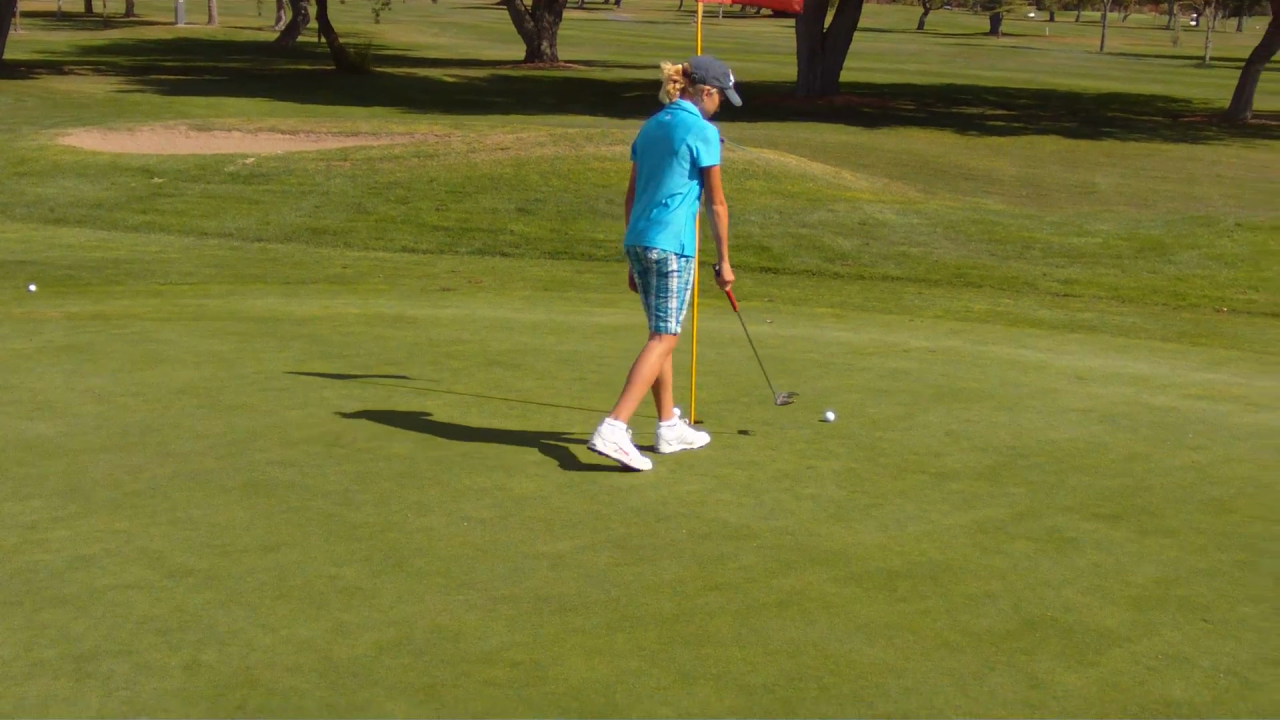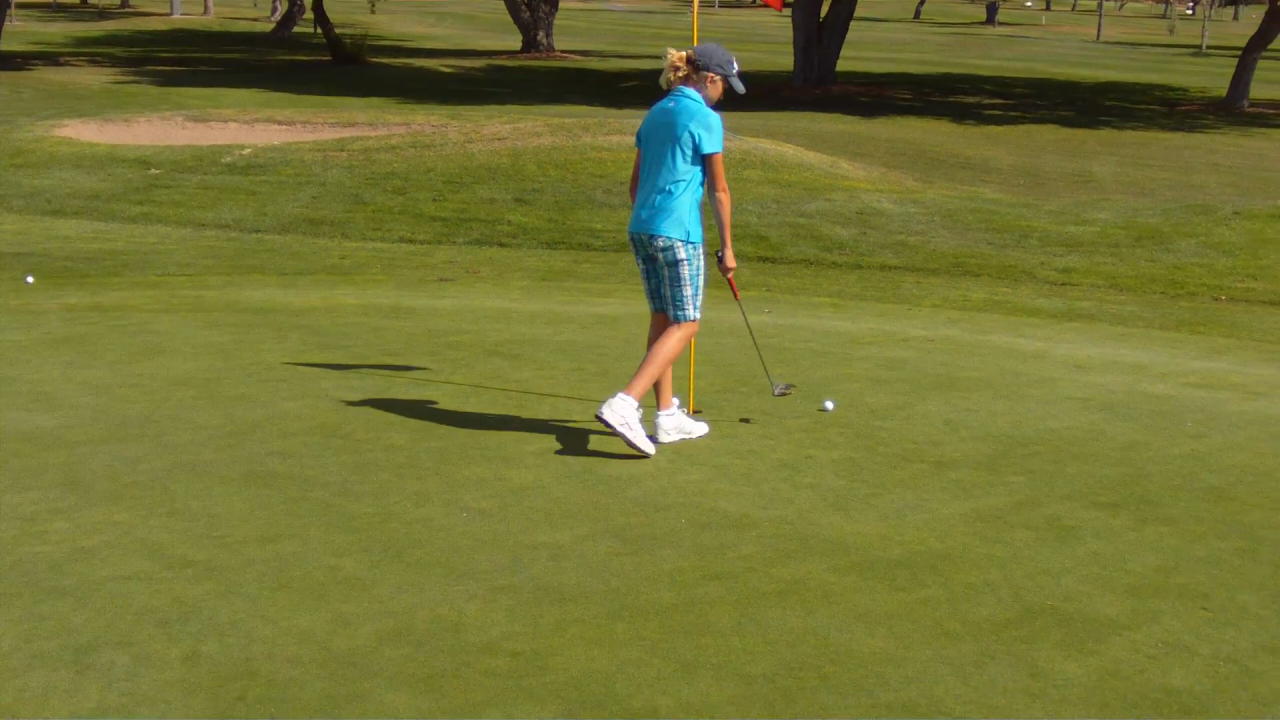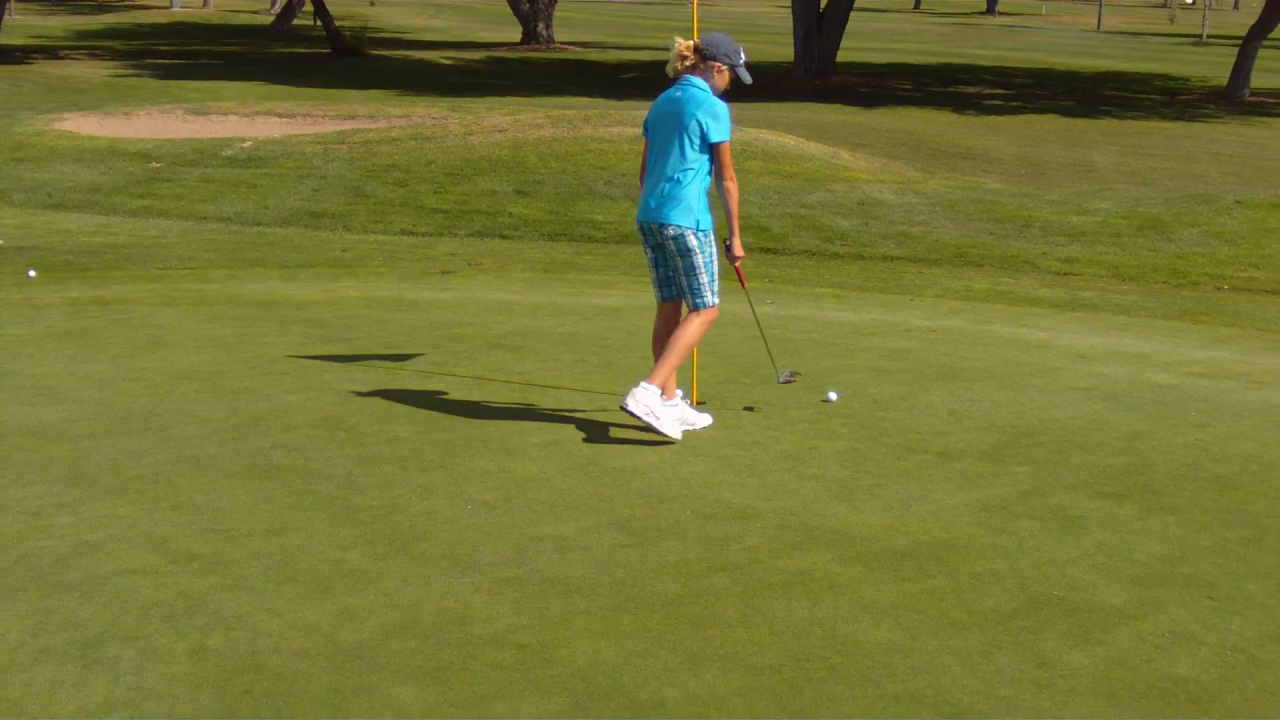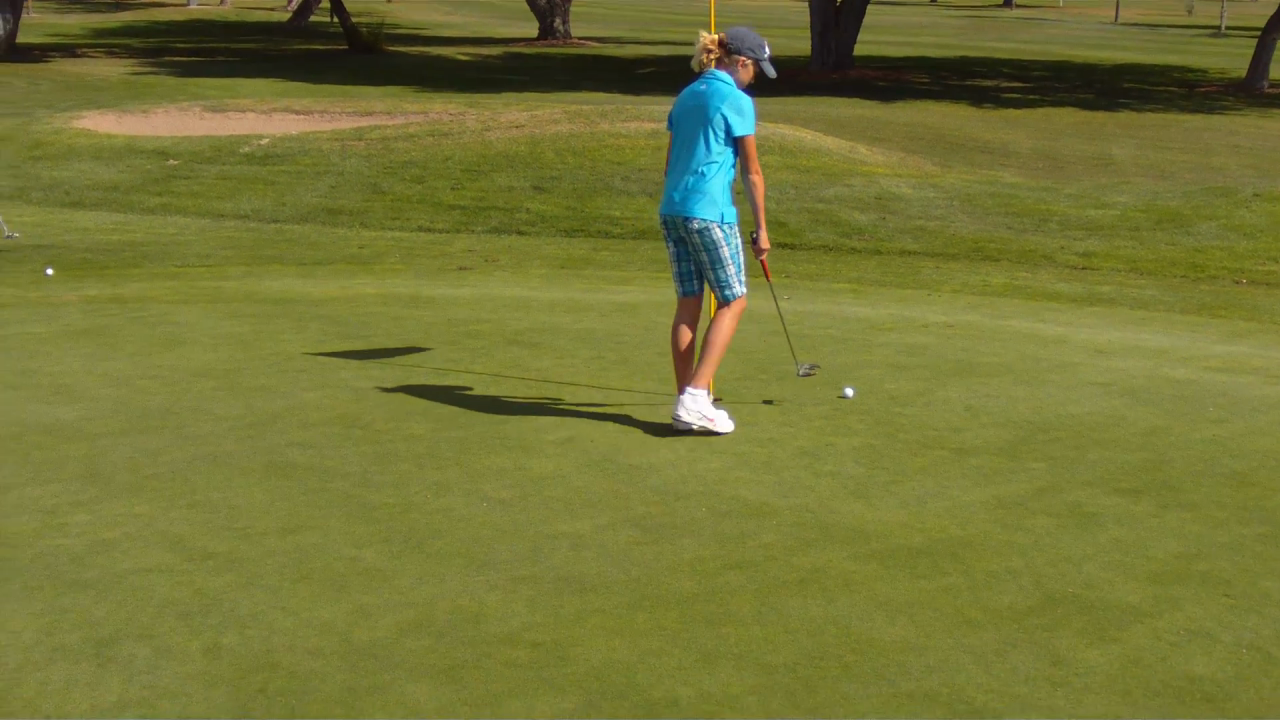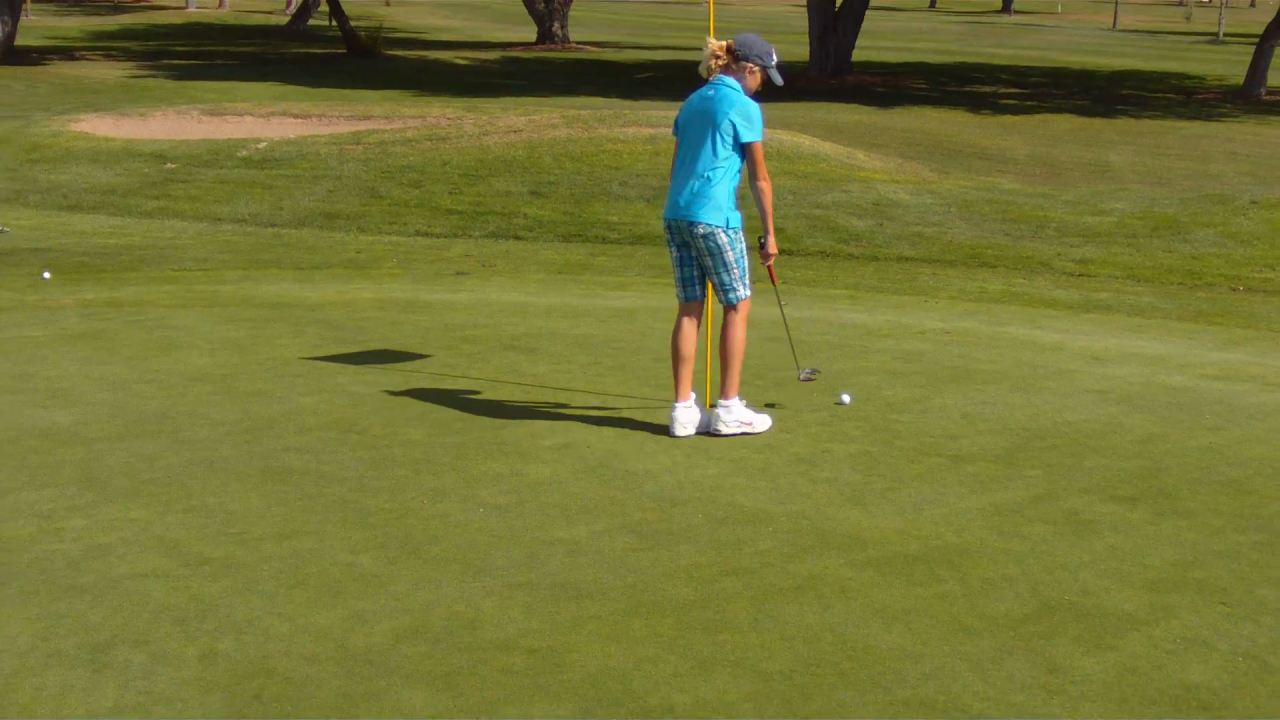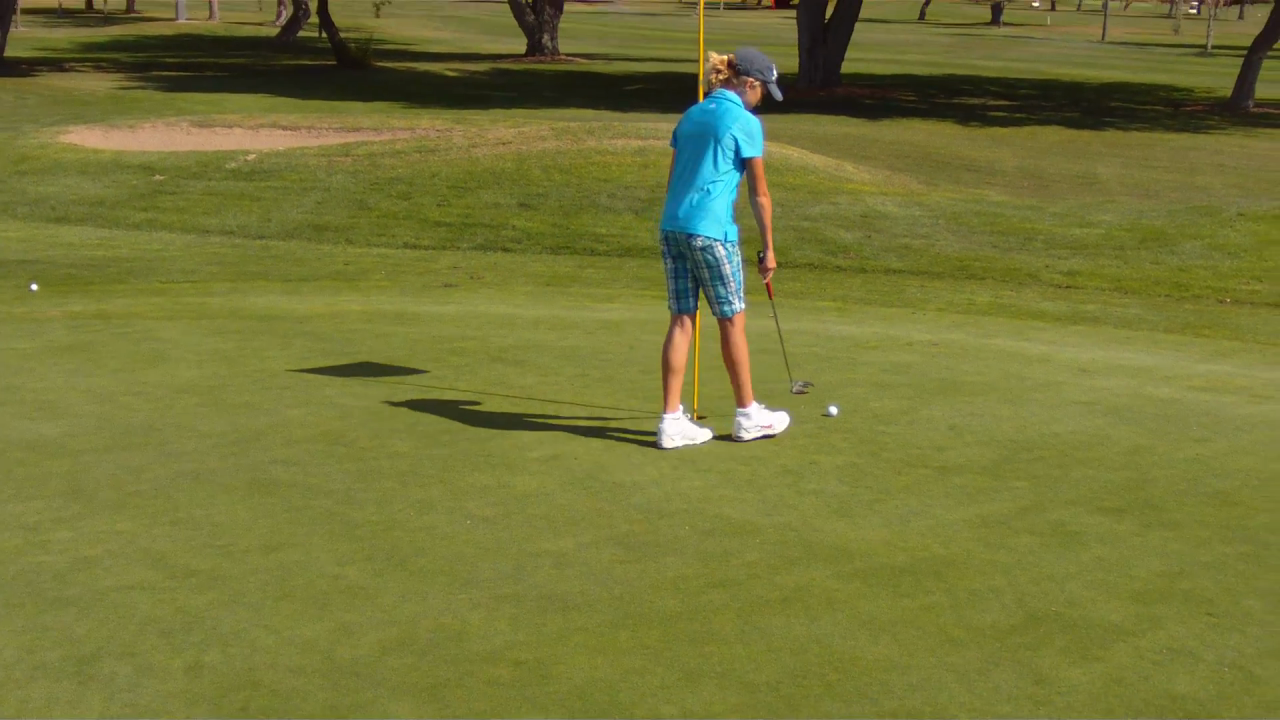
dt=0.1s
person 1, frame 1
left shoulder: (652, 126)
right shoulder: (703, 131)
right elbow: (716, 202)
right wrist: (724, 260)
left hip: (638, 240)
right hip: (671, 245)
left knee: (662, 332)
right knee: (664, 338)
left ankle: (669, 426)
right ankle: (613, 428)
person 1, frame 2
left shoulder: (656, 113)
right shoulder: (705, 118)
right elbow: (719, 189)
right wrist: (727, 246)
left hip: (642, 227)
right hip: (677, 232)
left knee: (664, 320)
right knee: (683, 325)
left ankle: (667, 415)
right ankle: (624, 403)
person 1, frame 3
left shoulder: (663, 103)
right shoulder: (712, 107)
right elbow: (726, 178)
right wrist: (735, 236)
left hip: (649, 216)
right hip: (686, 220)
left knee: (670, 308)
right knee: (704, 311)
left ankle: (673, 404)
right ankle: (648, 392)
person 1, frame 4
left shoulder: (687, 96)
right shoulder: (737, 101)
right elbow: (752, 172)
right wrist: (762, 228)
left hip: (672, 210)
right hip: (710, 213)
left knee: (689, 304)
right knee: (733, 302)
left ankle: (689, 401)
right ankle: (694, 395)
person 1, frame 5
left shoulder: (693, 102)
right shoulder: (744, 108)
right elbow: (759, 178)
right wrist: (769, 233)
left hip: (676, 215)
right hip: (714, 218)
left knee: (689, 310)
right knee: (737, 308)
left ankle: (683, 408)
right ankle: (728, 407)
person 1, frame 6
left shoulder: (691, 115)
right shoulder: (745, 123)
right elbow: (759, 193)
right wrist: (769, 248)
left hip: (672, 227)
right hip: (711, 231)
left knee: (681, 322)
right knee: (732, 321)
left ankle: (672, 419)
right ankle: (747, 415)
